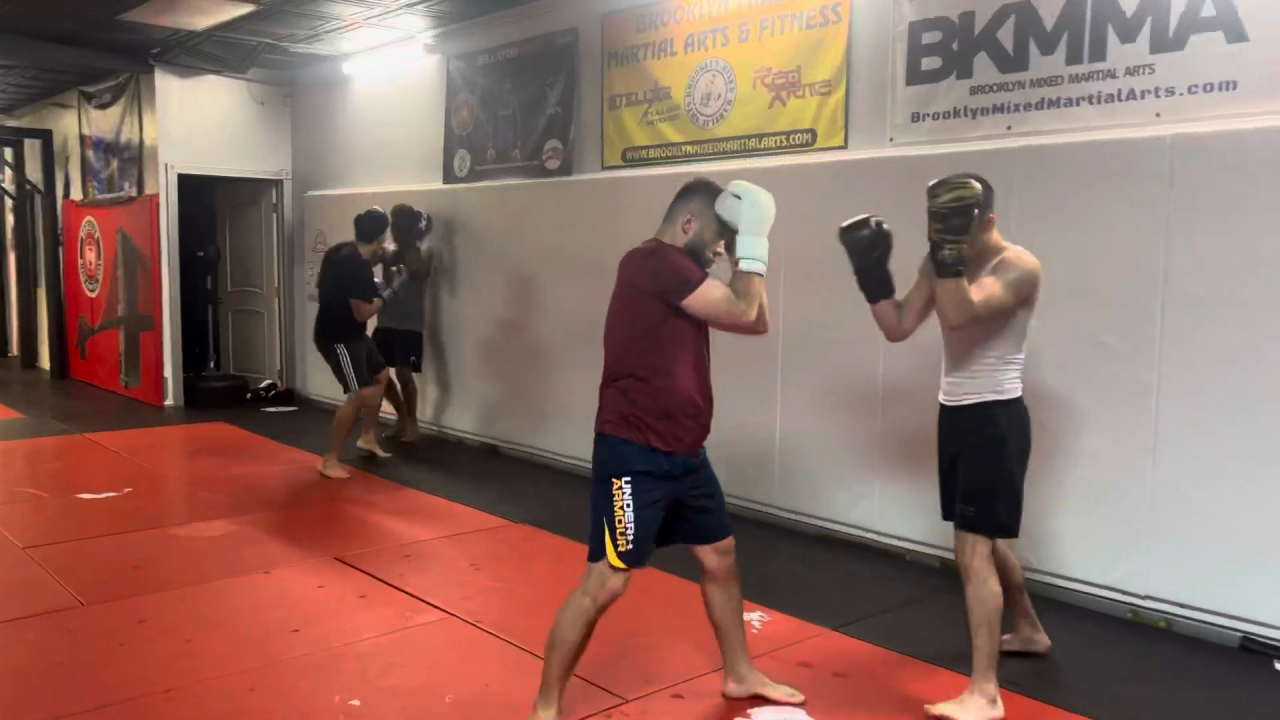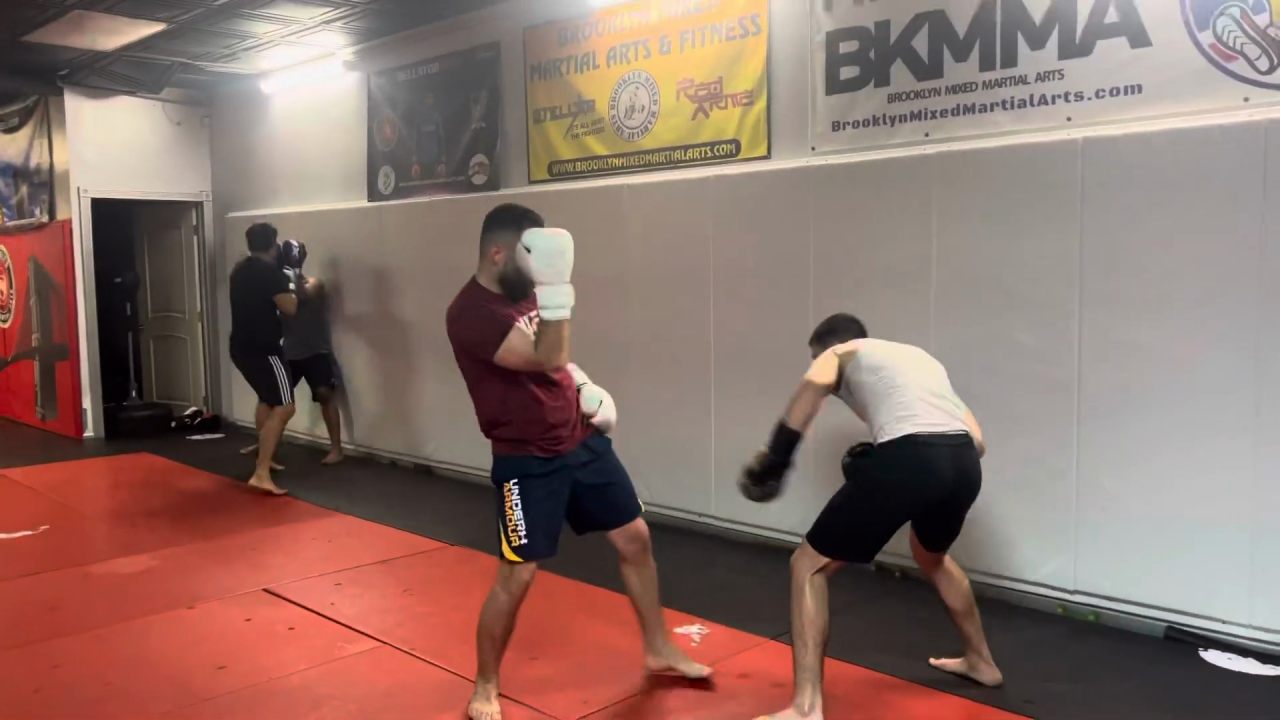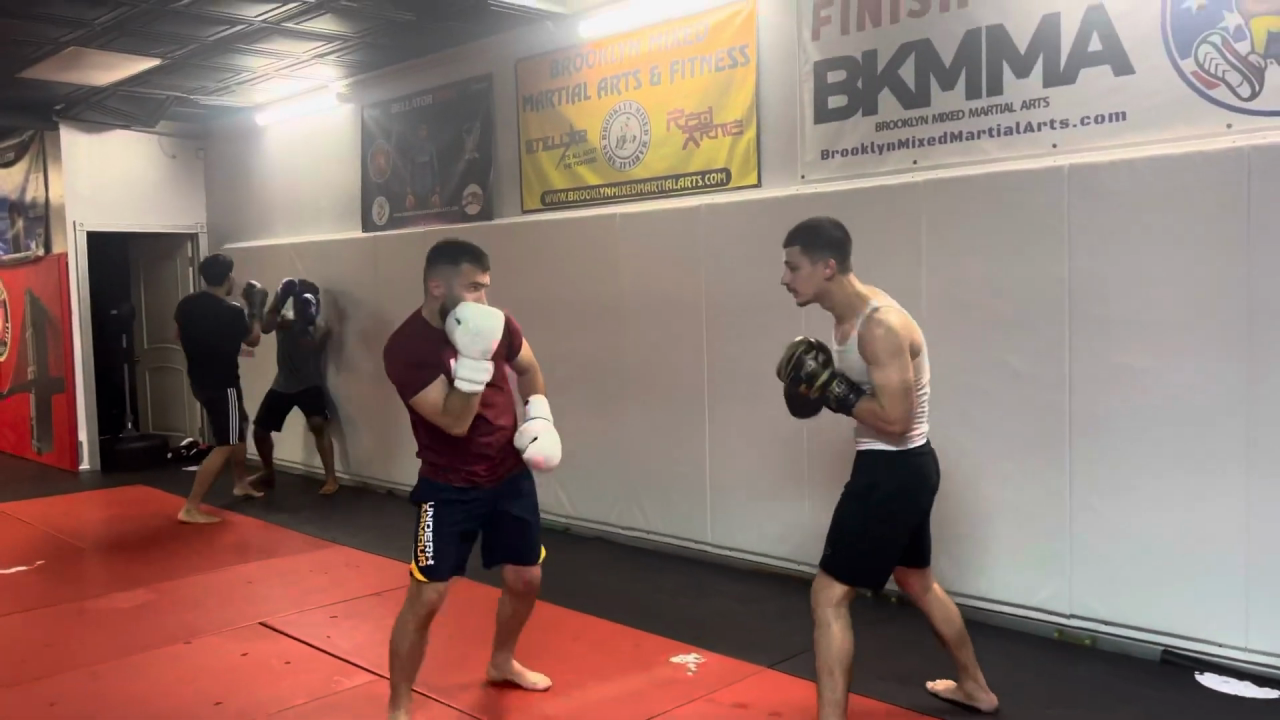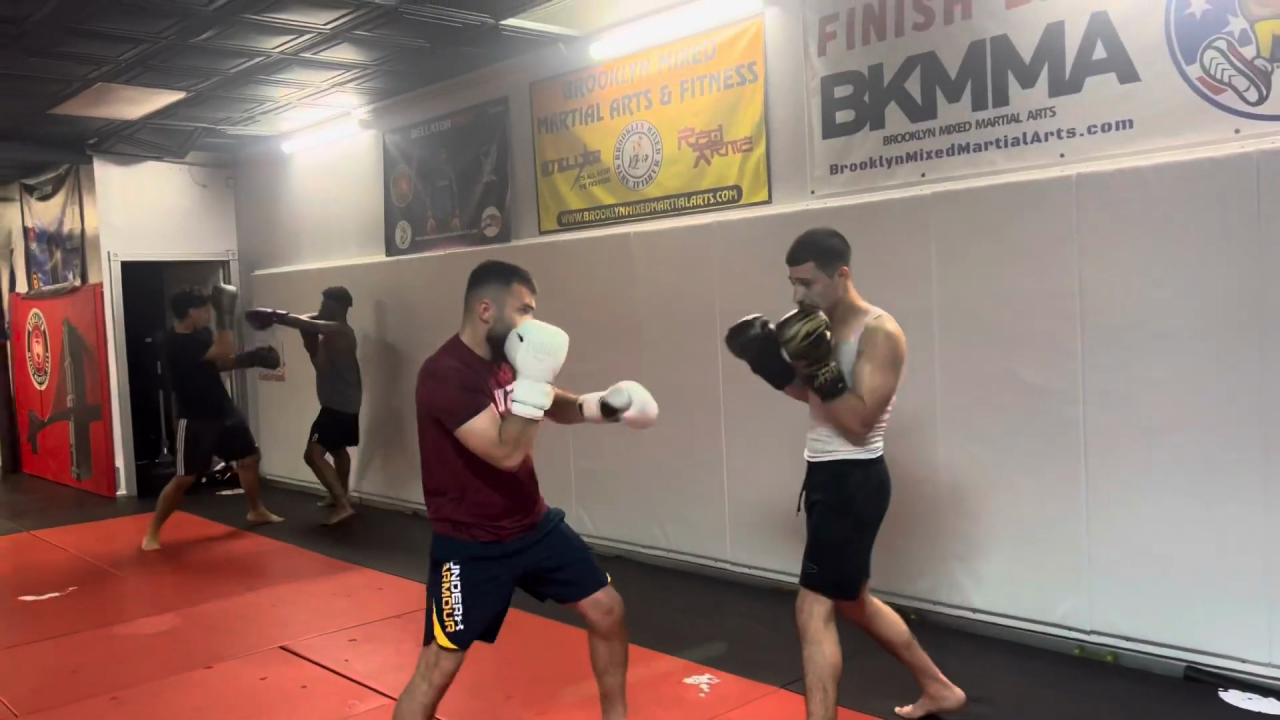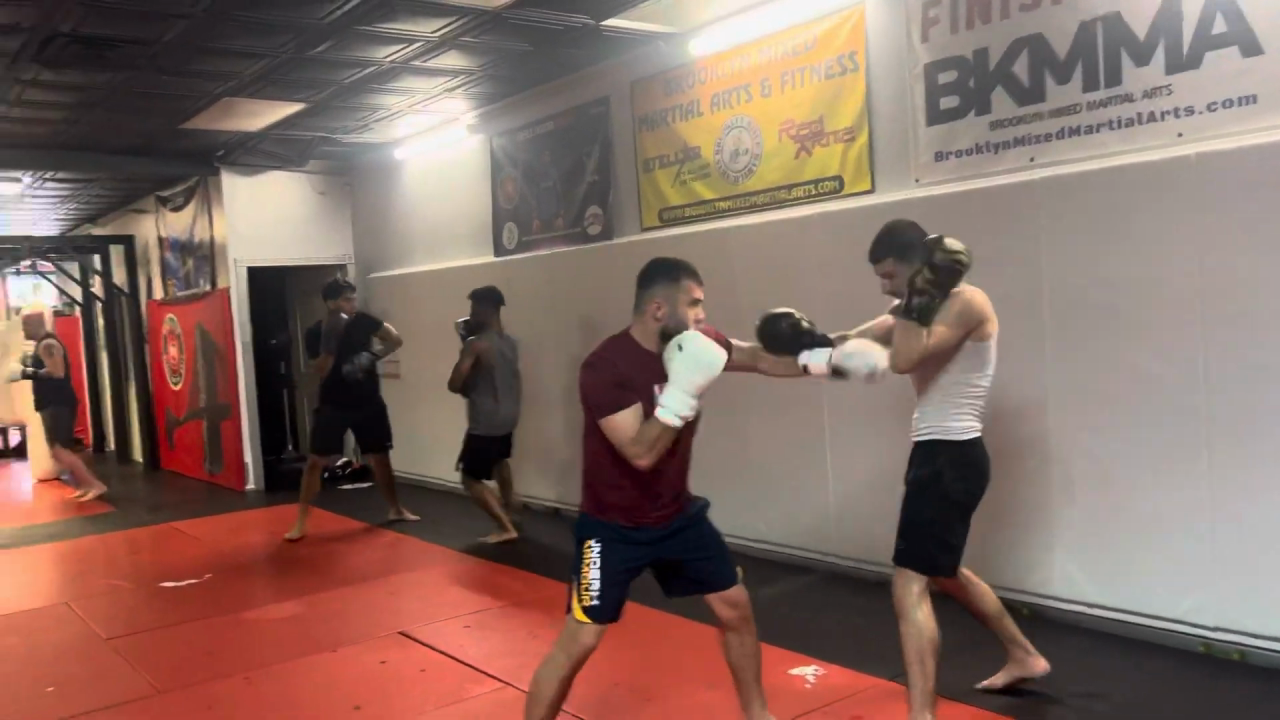
dt=0.7s
person 1, frame 1
left shoulder: (677, 271)
right shoulder: (653, 264)
left elbow: (758, 323)
right elbow: (742, 312)
left wrist: (746, 248)
right wrist: (752, 240)
left hip: (683, 451)
right hip: (632, 453)
left knee: (721, 561)
right knee: (603, 583)
left ankle: (740, 675)
person 1, frame 2
left shoulder: (524, 290)
right shoulder: (471, 314)
right elbow: (548, 359)
left wrist: (582, 386)
right wrist: (553, 286)
left hip: (583, 444)
right hip: (526, 461)
left knee: (635, 542)
right knee: (517, 576)
left ankle: (661, 650)
person 1, frame 3
left shoulder: (494, 323)
right shoulder: (405, 347)
left elbow: (528, 368)
right elbow: (454, 423)
left wrist: (539, 417)
right wrist: (474, 357)
left hip: (510, 475)
right hip: (450, 487)
left knee: (526, 580)
right knee: (426, 598)
left ankle: (502, 662)
person 1, frame 4
left shoulder: (512, 351)
right shoulder: (443, 376)
left elbow: (556, 407)
right elbow: (507, 454)
left wrist: (605, 404)
right wrist: (534, 380)
left hip: (531, 523)
right hip: (467, 542)
left knee: (607, 611)
right knee: (439, 666)
person 1, frame 5
left shoulder: (691, 340)
right shoulder: (605, 367)
left elbow: (757, 357)
right elbow: (641, 454)
left wrist: (828, 360)
right wrist: (683, 389)
left hip: (676, 516)
right hip: (613, 526)
left knee: (735, 607)
right knee: (578, 643)
person 2, frame 1
left shoulder: (1019, 267)
right shoulder: (939, 263)
left elbow: (958, 315)
right elbow: (897, 328)
left wrist: (951, 246)
right wrist: (871, 269)
left hip: (995, 421)
right hip: (954, 416)
left knee: (973, 551)
right knee: (984, 539)
right ankle: (1029, 630)
person 2, frame 2
left shoulder: (839, 355)
right shoulder: (921, 359)
left elbow: (814, 384)
right elbow: (976, 441)
left wrist: (774, 458)
left hip: (905, 462)
right hip: (963, 464)
left knee: (809, 567)
right knee: (932, 556)
right ankle: (981, 664)
person 2, frame 3
left shoulder: (881, 325)
right shoulder: (849, 317)
left elbow: (895, 420)
left wrist: (834, 392)
right wrist: (823, 384)
left hip: (891, 472)
right hip: (908, 468)
left knee: (829, 595)
right knee: (917, 581)
person 2, frame 4
left shoulder: (880, 332)
right shoulder: (819, 320)
left elbow: (857, 422)
right elbow: (812, 397)
left wrist: (820, 368)
right wrist: (775, 366)
left hip: (855, 480)
right hip: (824, 477)
left knee: (813, 612)
right knee: (854, 602)
person 2, frame 5
left shoulder: (965, 303)
right shoulder: (929, 304)
left elbow: (903, 360)
right elbow: (859, 343)
left wrist: (921, 295)
left hip: (949, 460)
right hip: (939, 456)
left knee: (909, 587)
right knee: (946, 573)
right ankle: (1024, 658)
person 3, frame 1
left shoulder: (339, 251)
right shoulder: (357, 267)
left elbow: (320, 283)
right elbow: (362, 313)
right wrist: (390, 291)
left hip: (350, 333)
right hip: (337, 338)
left knee: (380, 375)
right knee: (361, 394)
left ankle: (368, 438)
right ankle: (330, 458)
person 3, frame 2
left shoulder: (241, 268)
right shoulder: (271, 270)
right elbow: (289, 308)
right wrist: (291, 285)
left hip: (241, 348)
right hip: (263, 350)
left knee: (268, 399)
right knee: (283, 408)
left ankle: (264, 459)
right ankle: (262, 474)
person 3, frame 3
left shoulder: (186, 304)
right shoulder: (230, 312)
left elbow: (182, 336)
right elbow: (253, 340)
right wrist: (255, 308)
left hip: (200, 381)
right hip: (222, 385)
left knee: (237, 433)
right knee: (225, 446)
left ankle: (241, 483)
right ankle: (190, 508)
person 3, frame 4
left shoulder: (199, 332)
right shoulder: (176, 344)
left elbow: (220, 362)
right elbow: (222, 352)
left wrist: (253, 357)
right wrist: (225, 315)
left hip: (223, 409)
right hip: (195, 419)
left knee: (249, 458)
right knee: (184, 479)
left ankle: (257, 511)
right ankle: (153, 532)
person 3, frame 5
left shoulder: (362, 321)
right shoulder: (319, 332)
left elbow: (394, 339)
right elbow: (320, 371)
left wrist: (370, 355)
right wrist: (330, 345)
left hip: (368, 402)
right hip: (332, 405)
left knee: (380, 457)
right knee: (316, 461)
left ankle: (396, 509)
right ankle: (301, 522)
person 4, frame 1
left shoulder: (421, 252)
right shoulder: (391, 253)
left elbow: (419, 271)
left wrist: (415, 241)
left hip: (409, 324)
right hip: (386, 322)
left knee: (403, 373)
left ankle: (411, 424)
right ankle: (404, 421)
person 4, frame 2
left shoulder: (314, 285)
left elbow: (302, 295)
left wrist: (292, 270)
left hip: (316, 351)
right hip: (289, 353)
left knee: (325, 393)
left ankle: (336, 448)
person 4, frame 3
left shoulder: (321, 327)
right shoulder: (284, 319)
left elbow: (310, 347)
right elbow: (264, 327)
left wrist: (310, 319)
right wrist: (279, 299)
left hip: (310, 385)
right hip: (283, 385)
left knee: (318, 424)
right knee: (260, 429)
left ankle: (331, 479)
right ankle: (268, 473)
person 4, frame 4
left shoulder: (335, 329)
right shoulder: (340, 333)
left elbow: (300, 321)
right elbow: (320, 363)
left wrist: (272, 315)
right wrist: (309, 338)
left hip: (337, 405)
right hip: (345, 404)
left knee: (314, 454)
right knee: (337, 448)
left ankle: (342, 504)
right ankle: (341, 497)
person 4, frame 5
left shoulder: (475, 344)
right shoulder: (511, 343)
left elbow: (455, 384)
left hip: (485, 423)
right hip: (508, 417)
left knee: (471, 479)
right knee: (499, 460)
left ankle: (506, 527)
right ankle: (508, 509)
